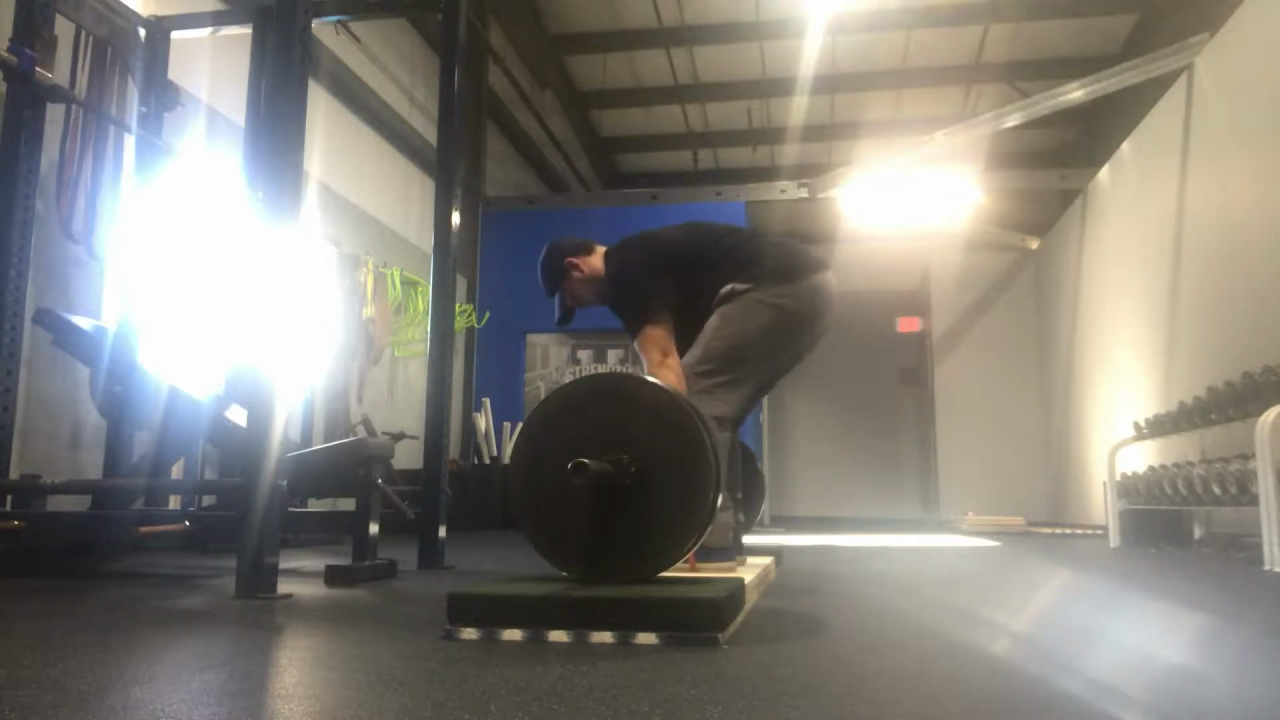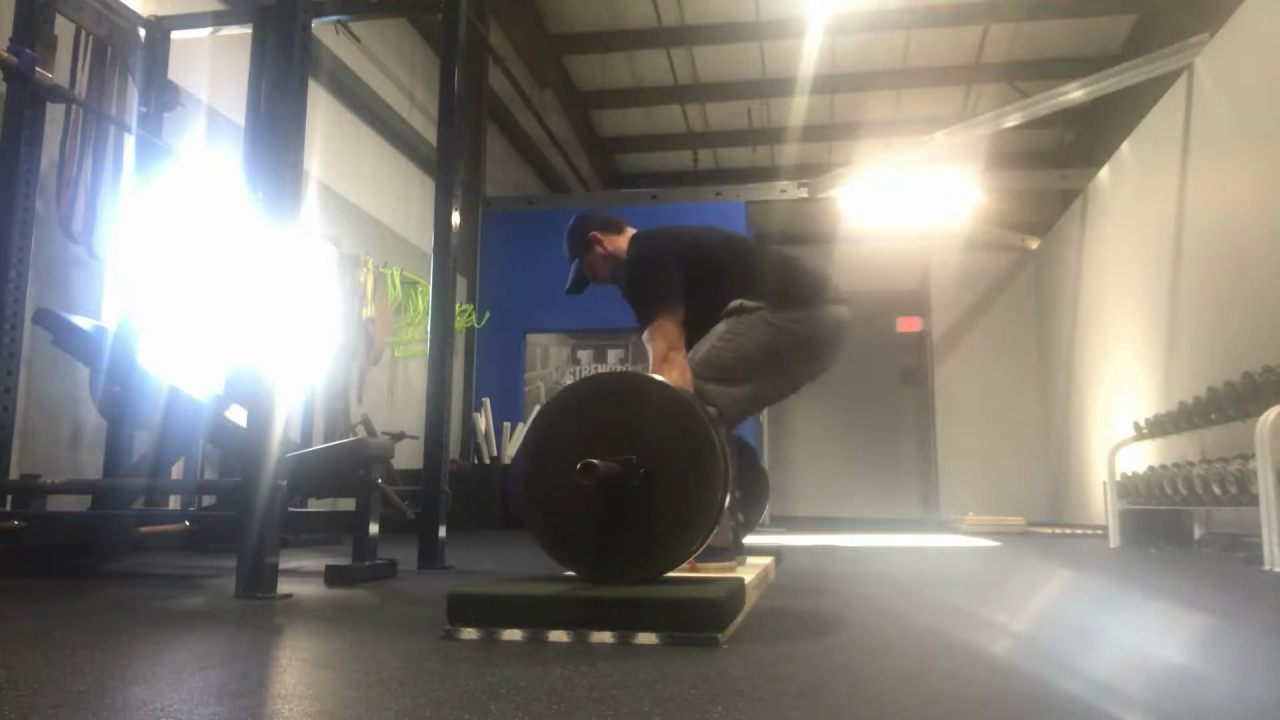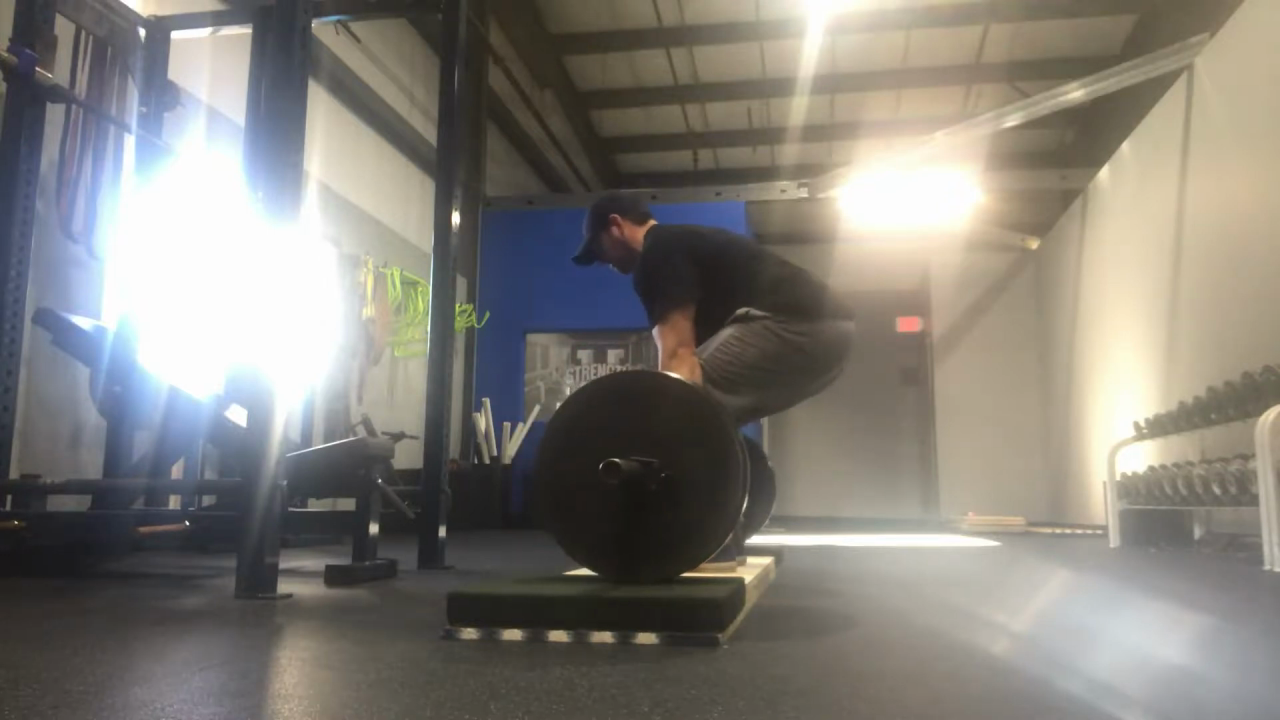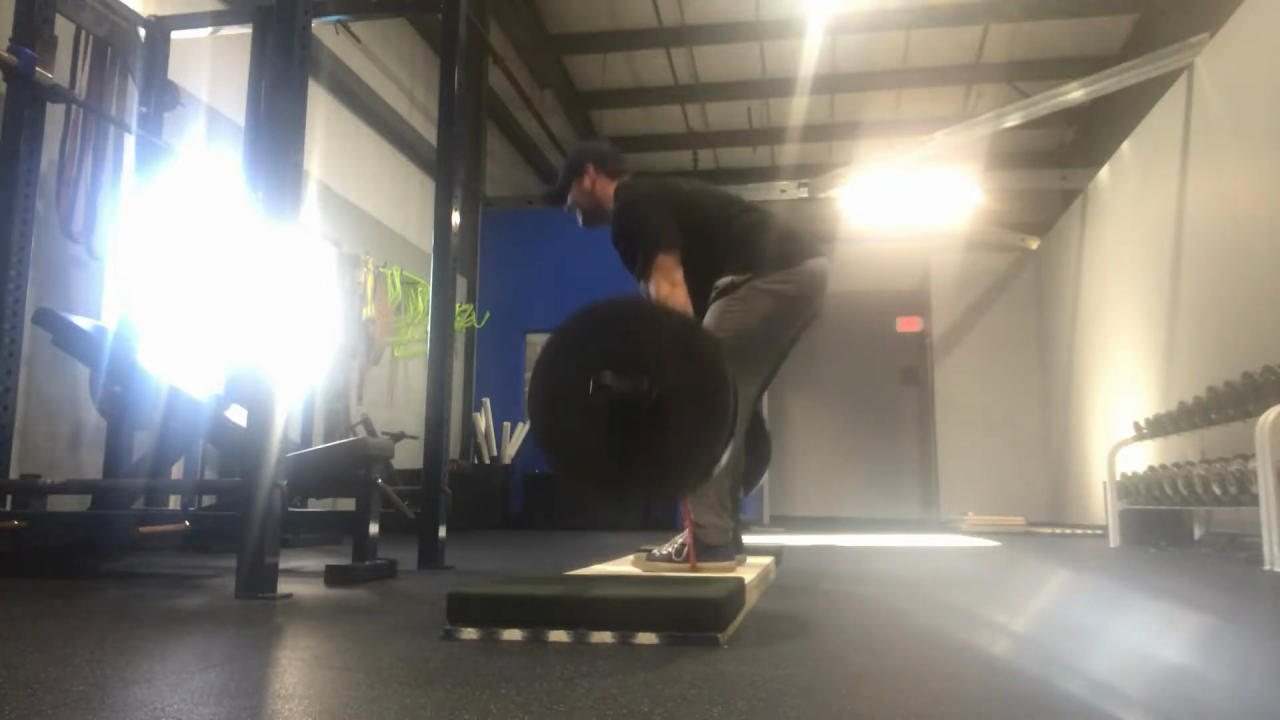
dt=0.7s
person 1, frame 1
left shoulder: (625, 270)
right shoulder: (639, 261)
left elbow: (663, 362)
right elbow: (669, 359)
left hip: (783, 282)
right hip: (807, 280)
left knee: (700, 395)
right knee: (713, 400)
left ankle: (711, 541)
right ankle: (722, 537)
person 1, frame 2
left shoulder: (644, 258)
right shoulder: (664, 250)
left elbow: (668, 356)
right elbow: (679, 355)
left hip: (791, 309)
right hip: (820, 312)
left knee: (691, 400)
right knee: (701, 405)
left ankle: (710, 542)
right ankle: (720, 538)
person 1, frame 3
left shoulder: (658, 253)
right shoulder: (680, 245)
left elbow: (678, 353)
right elbow: (691, 352)
left hip: (798, 325)
right hip: (826, 328)
person 1, frame 4
left shoulder: (634, 205)
right shoulder: (651, 201)
left elbow: (669, 291)
right elbow: (681, 292)
left hip: (776, 273)
right hip: (797, 272)
left ankle: (708, 541)
right ankle: (721, 535)
